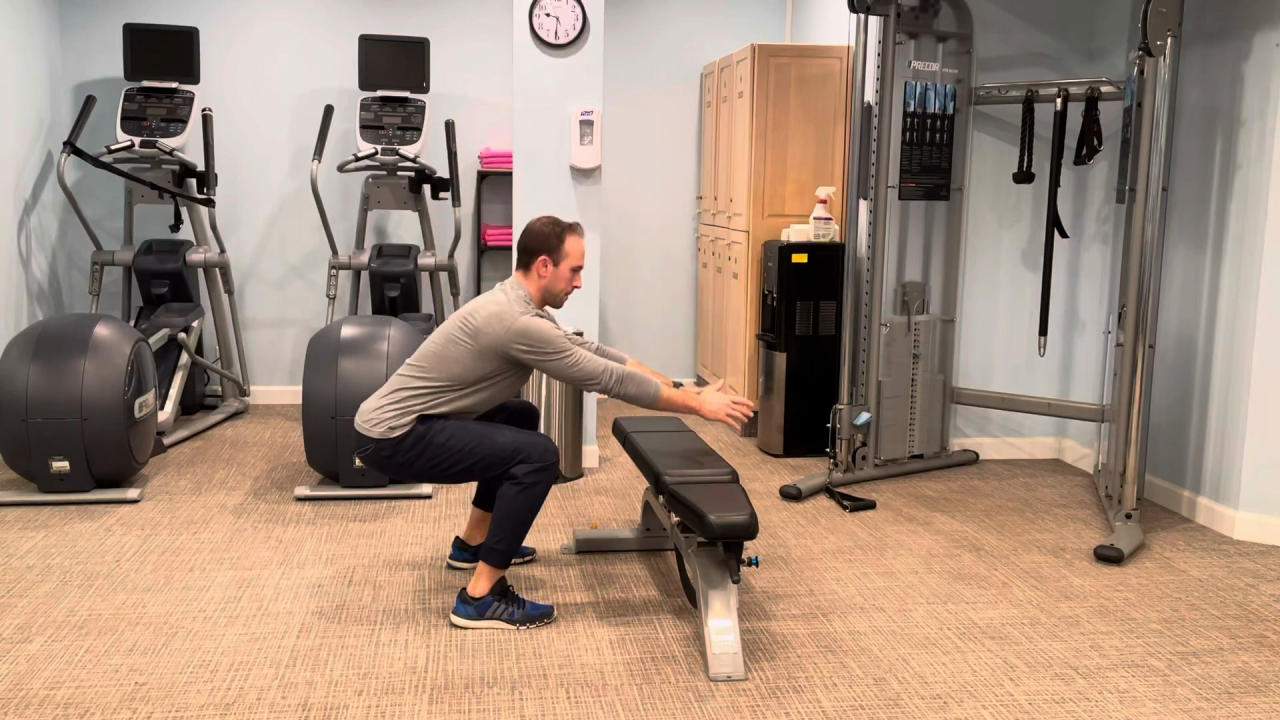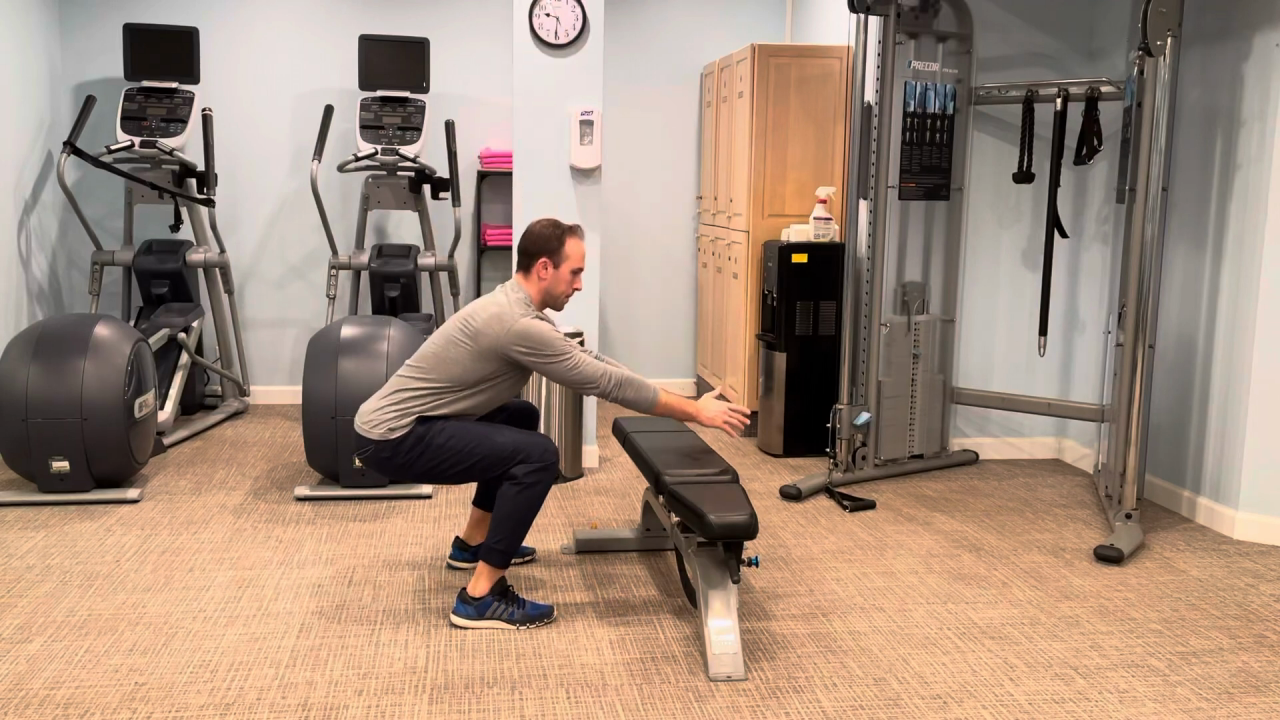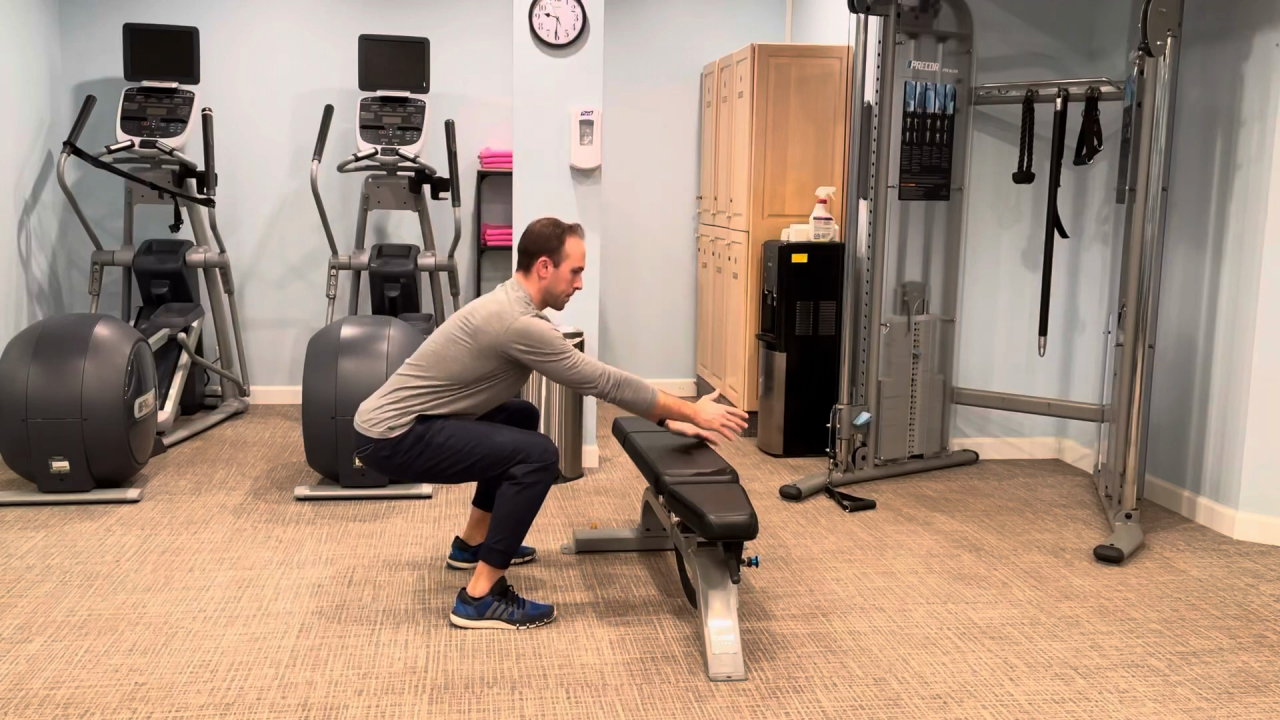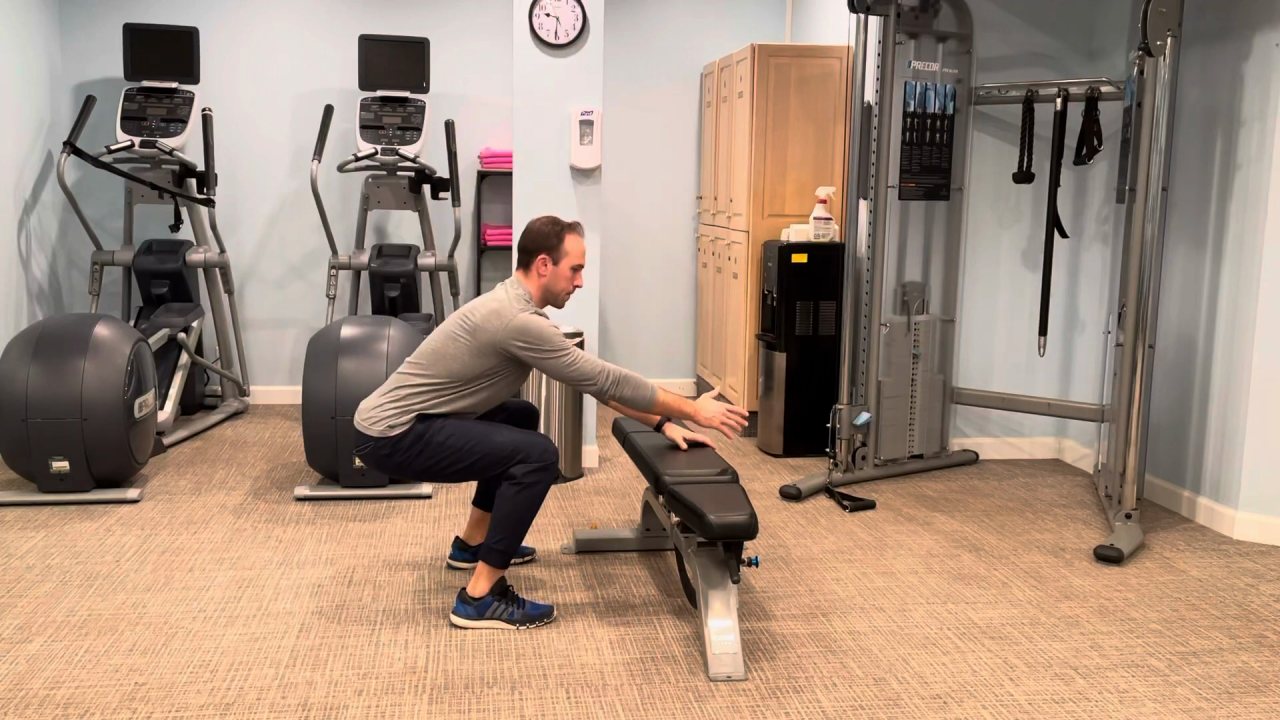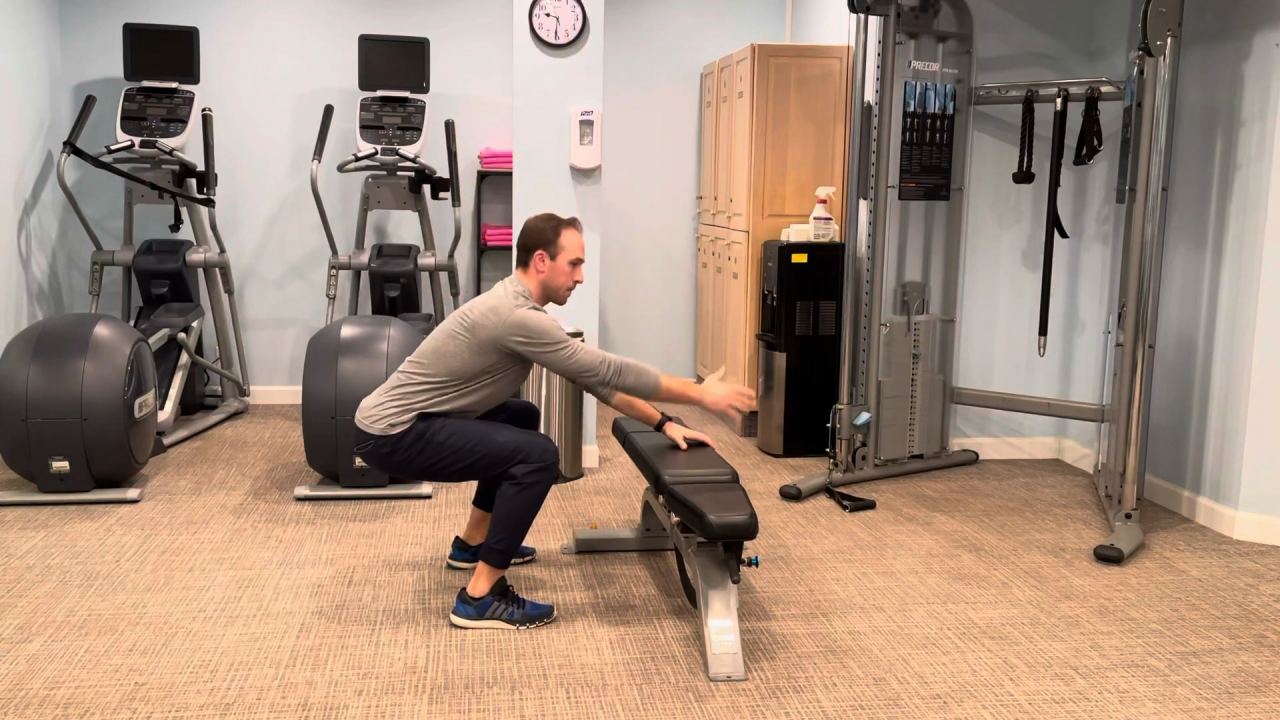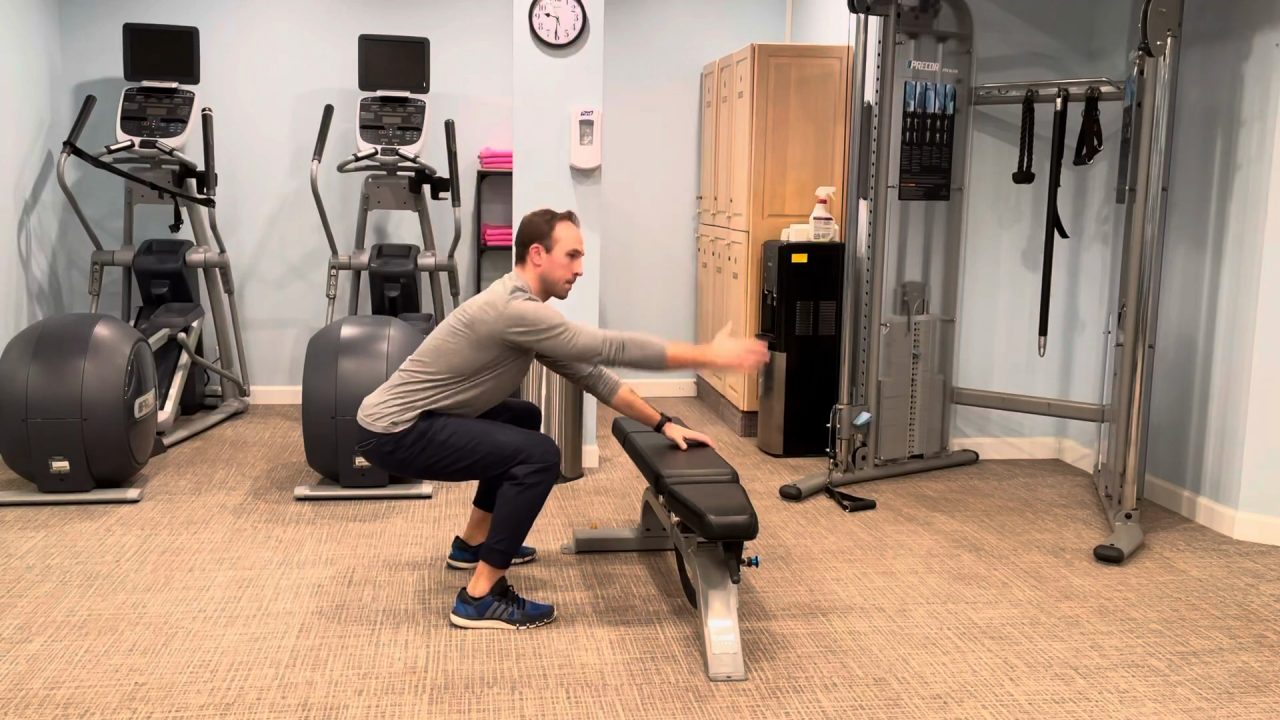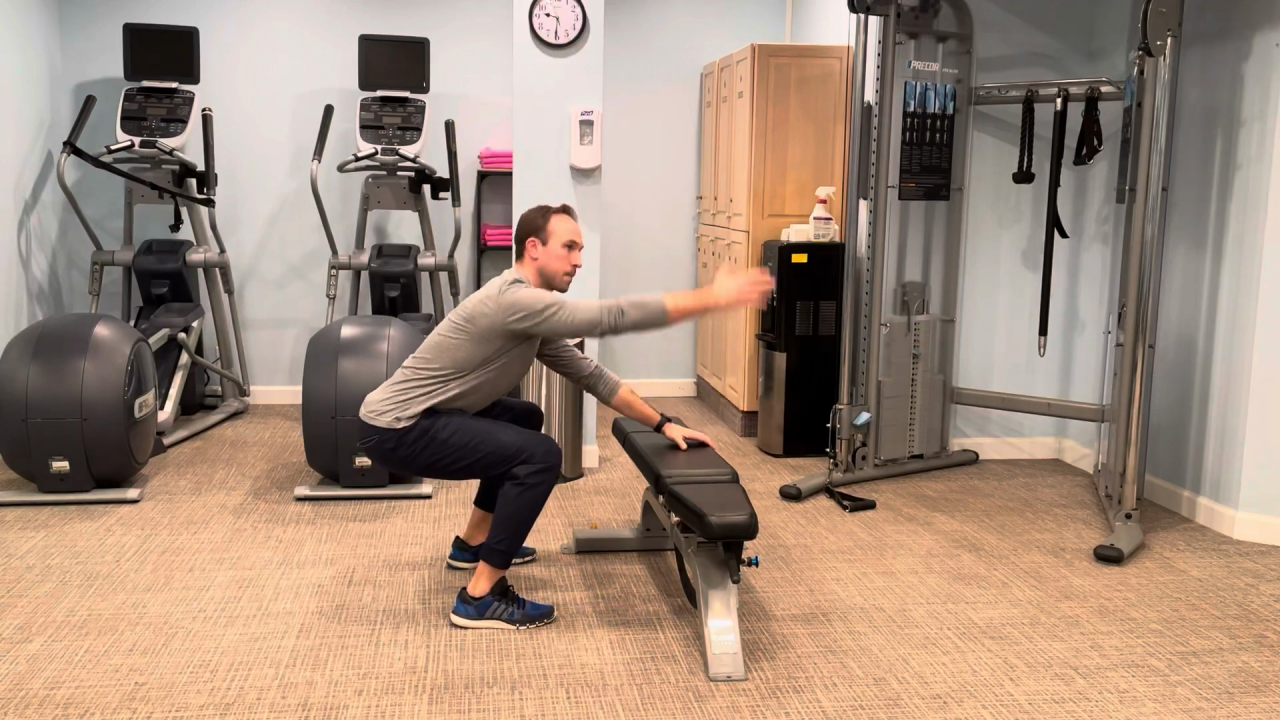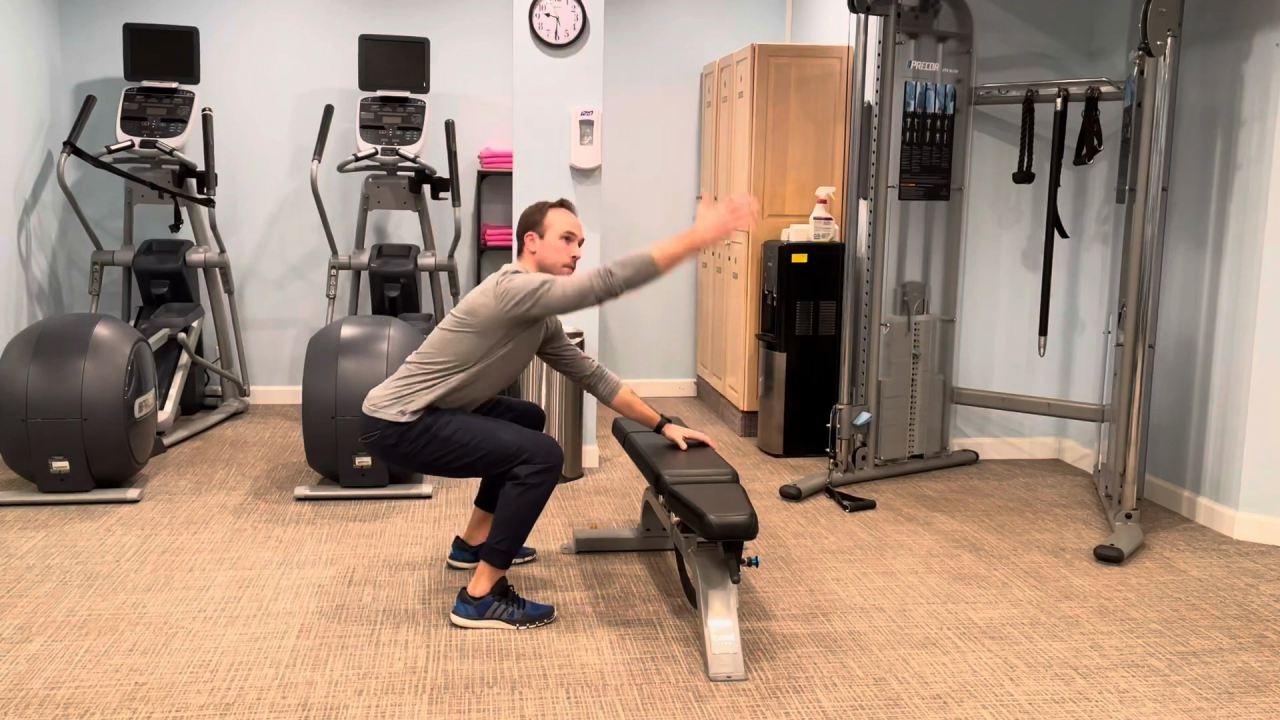
dt=0.1s
person 1, frame 1
left shoulder: (518, 306)
right shoulder: (518, 324)
left elbow: (594, 354)
right elbow: (607, 380)
left wrist: (678, 387)
right wrist: (697, 404)
left hip: (402, 419)
right hip: (391, 436)
left knee: (520, 419)
right knee: (537, 455)
left ankle: (474, 542)
right ankle: (480, 597)
person 1, frame 2
left shoulder: (517, 308)
right shoulder: (518, 325)
left elbow: (591, 363)
right elbow: (606, 383)
left wrist: (678, 404)
right wrist: (695, 410)
left hip: (398, 422)
right hip: (390, 439)
left knee: (520, 418)
right knee: (537, 454)
left ankle: (473, 542)
right ankle: (480, 597)
person 1, frame 3
left shoulder: (517, 308)
right shoulder: (517, 323)
left elbow: (591, 369)
right elbow: (604, 383)
left wrist: (669, 418)
right wrist: (693, 411)
left hip: (400, 421)
right hip: (390, 437)
left knee: (520, 418)
right knee: (536, 454)
left ankle: (473, 542)
right ankle: (480, 597)
person 1, frame 4
left shoulder: (517, 310)
right shoulder: (517, 322)
left elbow: (591, 378)
right elbow: (605, 379)
left wrist: (663, 422)
right wrist: (693, 410)
left hip: (404, 419)
right hip: (390, 436)
left knee: (521, 419)
right knee: (536, 455)
left ankle: (473, 542)
right ankle: (480, 597)
person 1, frame 5
left shoulder: (518, 307)
right shoulder: (516, 317)
left elbow: (592, 375)
right elbow: (607, 371)
left wrist: (663, 423)
right wrist: (700, 394)
left hip: (404, 419)
right hip: (391, 434)
left knee: (521, 419)
right knee: (536, 455)
left ankle: (473, 542)
right ankle: (480, 596)
person 1, frame 6
left shoulder: (525, 310)
right shoulder: (515, 311)
left elbow: (590, 371)
right elbow: (613, 348)
left wrist: (662, 423)
right wrist: (709, 355)
left hip: (410, 418)
right hip: (392, 433)
left knee: (523, 420)
right knee: (538, 456)
left ankle: (473, 542)
right ankle: (481, 597)
person 1, frame 7
left shoulder: (528, 305)
right shoulder: (516, 300)
left elbow: (589, 373)
right elbow: (616, 317)
left wrist: (663, 424)
right wrist: (712, 298)
left hip: (412, 416)
right hip: (395, 430)
left knee: (524, 421)
right knee: (539, 455)
left ankle: (473, 542)
right ankle: (481, 596)
person 1, frame 8
left shoulder: (539, 319)
right shoulder: (517, 291)
left elbow: (595, 376)
right elbow: (607, 283)
left wrist: (663, 424)
right wrist: (699, 236)
left hip: (425, 419)
right hip: (396, 426)
left knee: (527, 421)
right knee: (540, 457)
left ankle: (475, 544)
right ankle: (481, 597)
